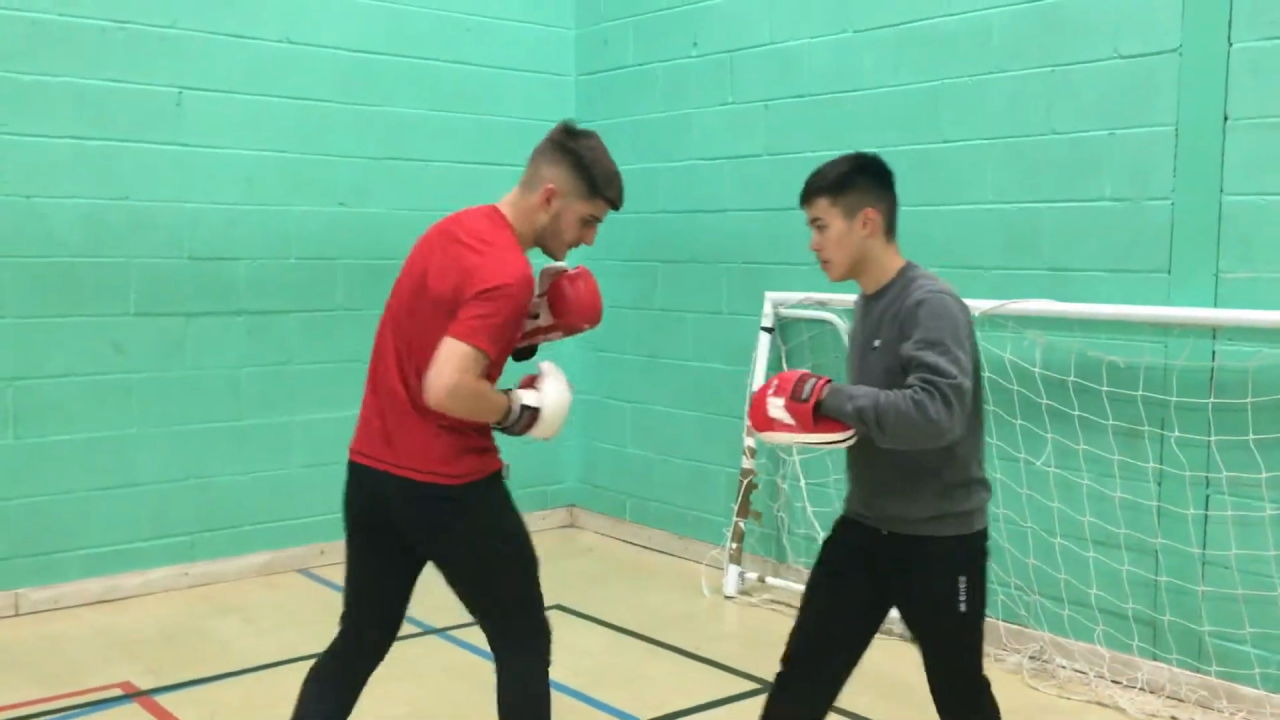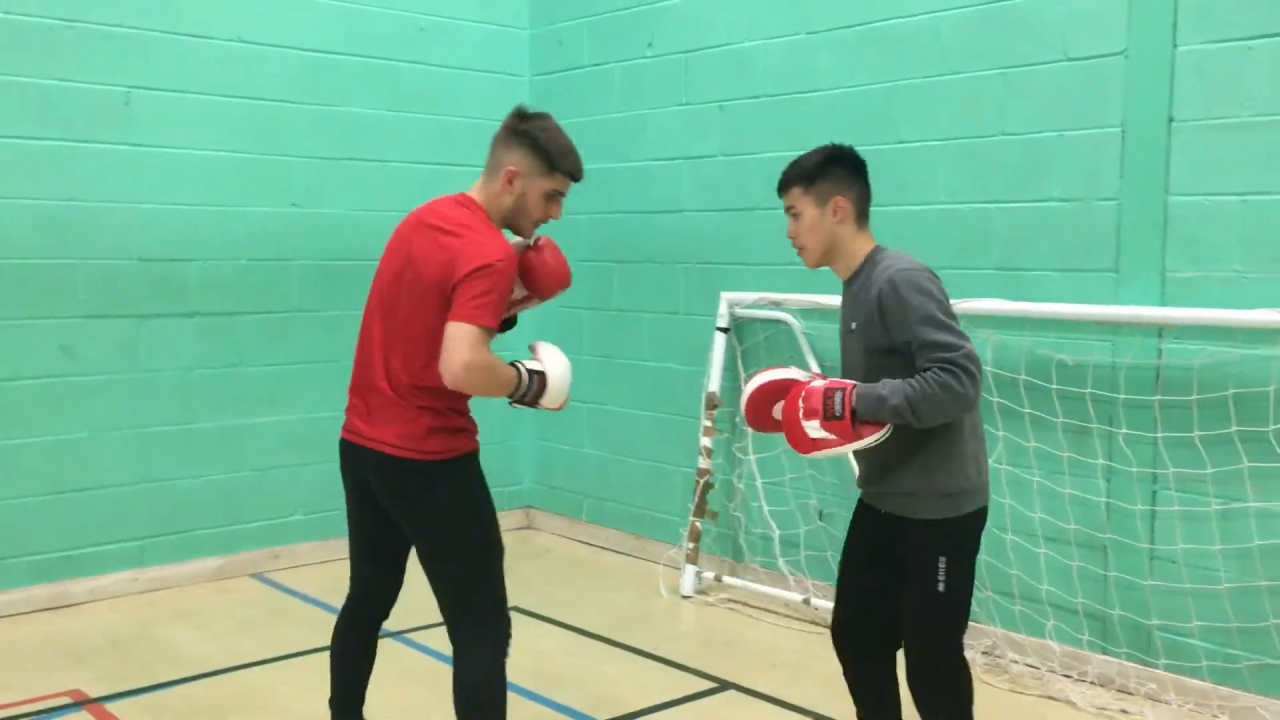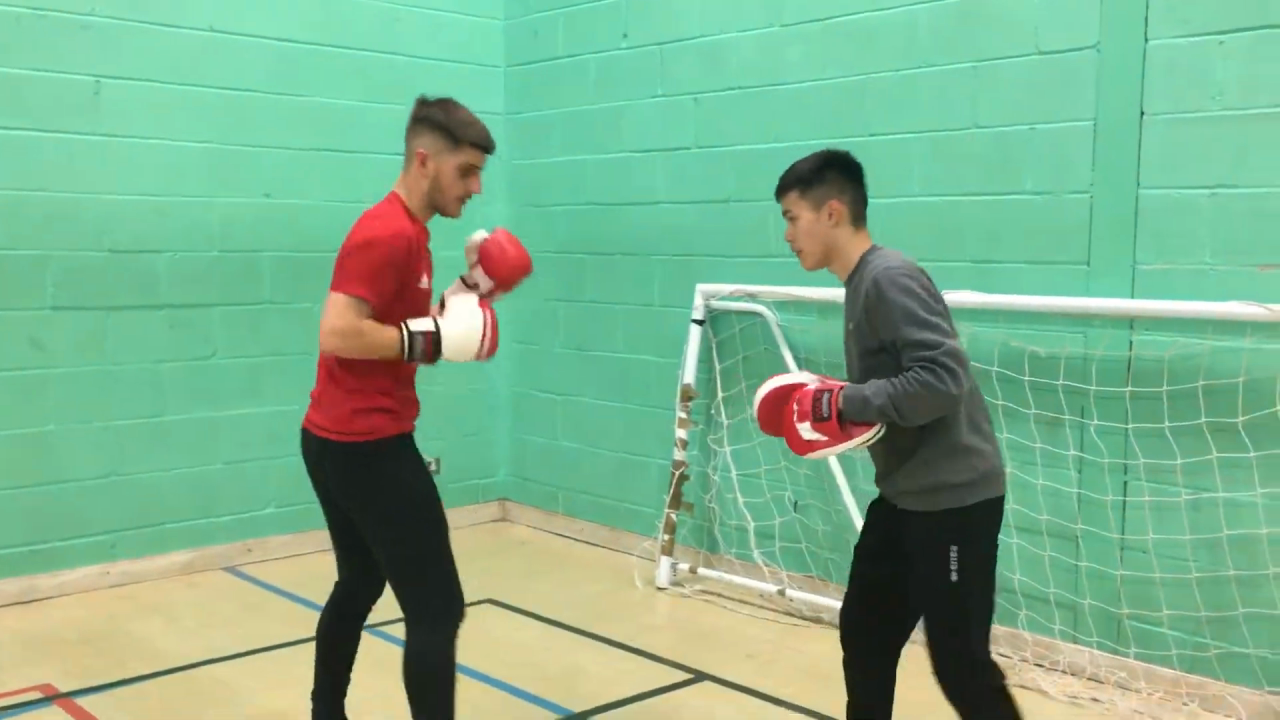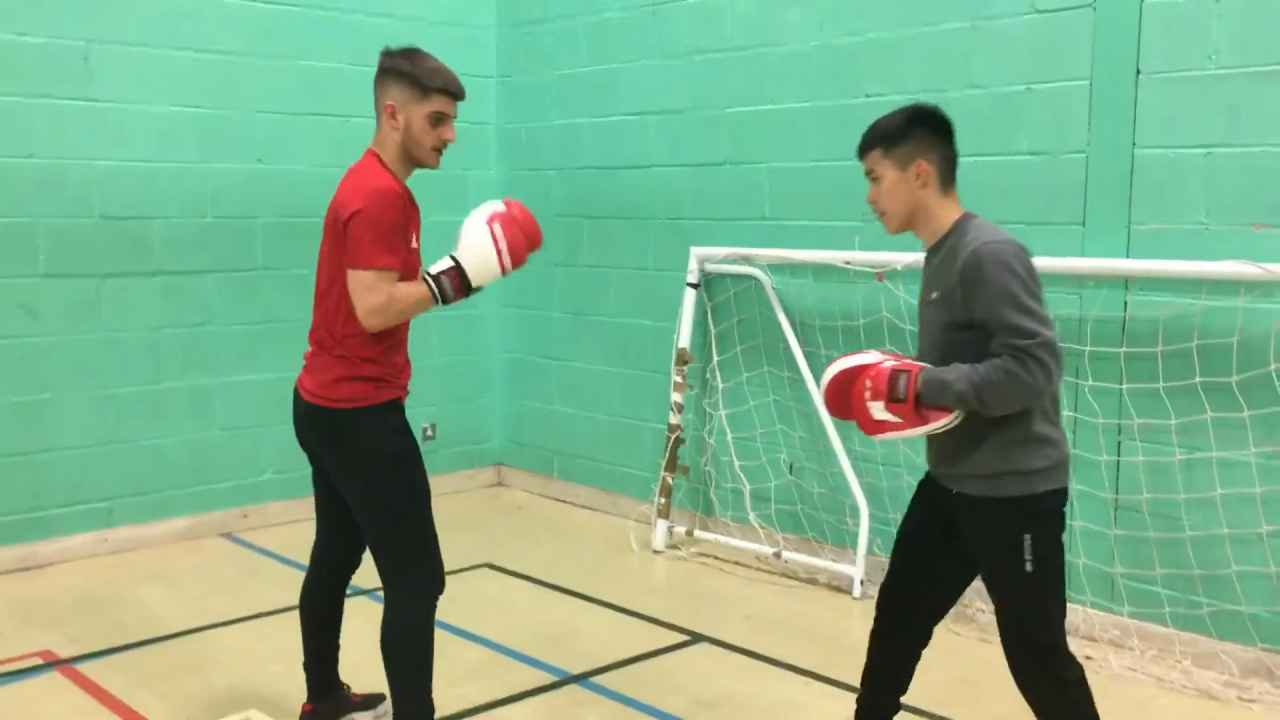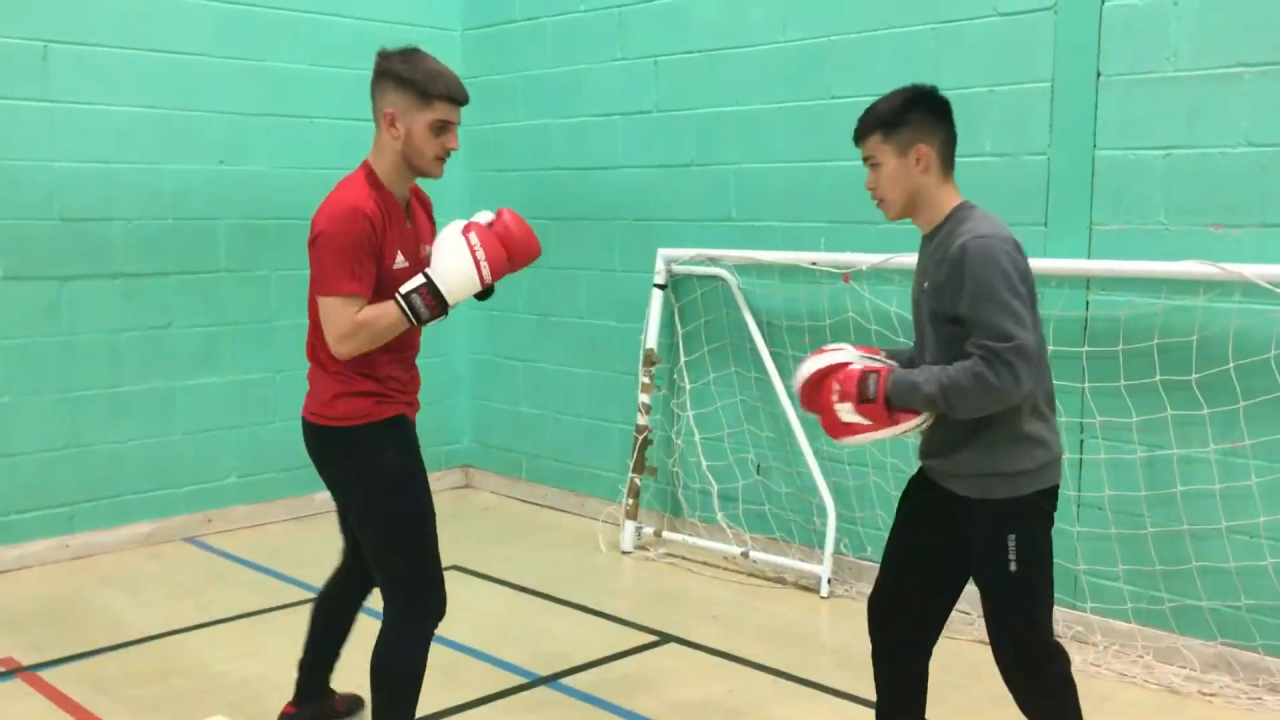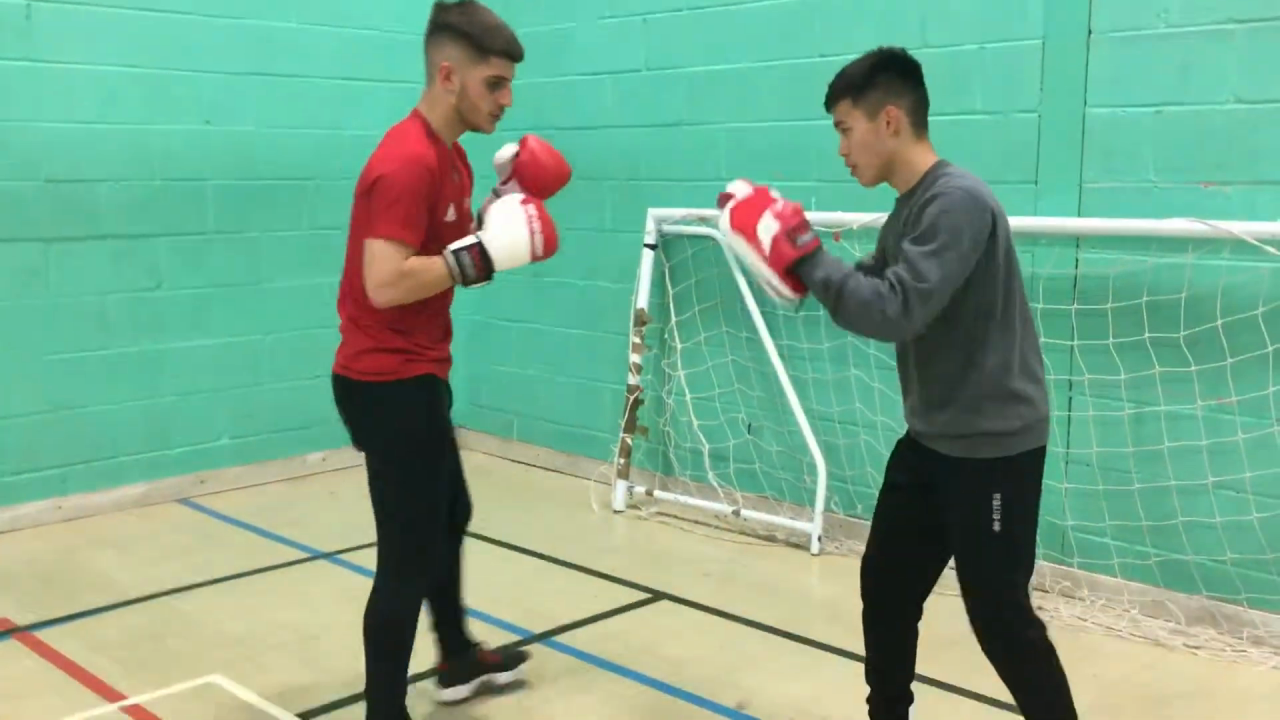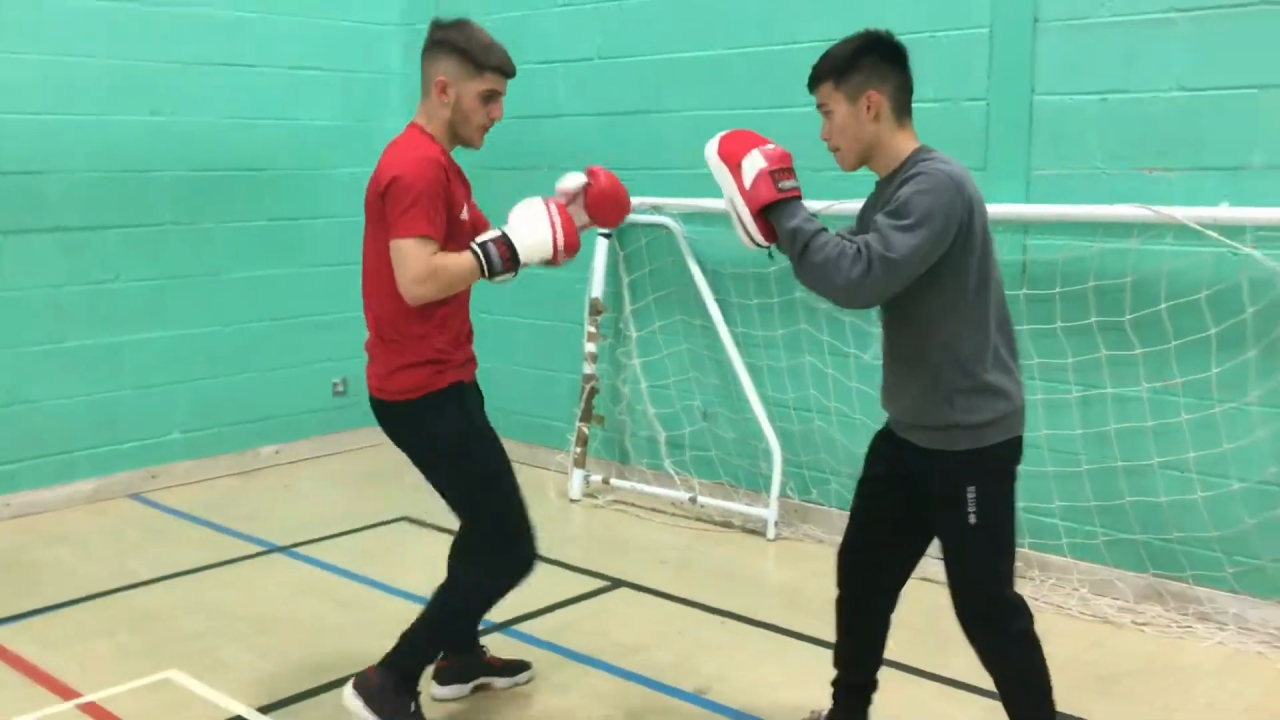
dt=0.3s
person 1, frame 1
left shoulder: (452, 230)
right shoulder: (507, 274)
right elbow: (448, 391)
left wrist: (530, 326)
right wrist: (522, 410)
left hip: (373, 472)
right hip: (451, 487)
left knee: (358, 642)
right knee: (523, 645)
person 1, frame 2
left shoulder: (421, 221)
right shoulder: (488, 254)
right elbow: (457, 369)
right wrist: (533, 379)
left hip: (364, 448)
right hip: (429, 462)
left knee: (370, 593)
right knee: (482, 630)
person 1, frame 3
left shoulder: (395, 229)
right shoulder: (392, 234)
right elbow: (337, 336)
left wrist: (469, 292)
right wrist: (432, 339)
left hip: (331, 440)
right hip: (368, 445)
left knee: (358, 584)
right knee: (436, 608)
person 1, frame 4
left shoulder: (389, 190)
right shoulder: (374, 195)
left elbow: (403, 289)
right elbow: (376, 310)
left wrist: (473, 256)
right wrist: (461, 271)
left hip: (329, 406)
right hip: (358, 411)
left knee: (336, 555)
right knee: (417, 579)
person 1, frame 5
left shoulder: (414, 203)
right shoulder: (350, 213)
left elbow: (406, 300)
right elbow: (345, 336)
left wrist: (472, 271)
right wrist: (439, 287)
left hip: (359, 423)
right hip: (363, 428)
left knee: (363, 567)
right knee: (417, 601)
person 1, frame 6
left shoulder: (447, 155)
right shoulder: (407, 161)
right elbow: (386, 283)
left wrist: (506, 205)
right wrist: (488, 250)
left hip: (409, 377)
right hip: (389, 384)
left knee: (449, 517)
right knee: (410, 555)
left ankle: (458, 659)
person 1, frame 7
left shoulder: (435, 163)
right shoulder: (416, 166)
left elbow: (464, 255)
right elbow: (419, 281)
left wrist: (550, 217)
right wrist: (509, 245)
left hip: (432, 384)
right hip: (425, 392)
left knee: (488, 523)
right knee: (506, 549)
left ankle: (458, 658)
person 2, frame 1
left shoulder: (931, 305)
right shoulder: (867, 306)
left elbow: (935, 414)
left wrist: (829, 398)
right wrist: (814, 407)
left hip: (941, 536)
right hip: (866, 525)
right knee: (806, 663)
person 2, frame 2
left shoulder: (902, 281)
right shoulder: (857, 288)
left elbow: (959, 380)
left wrist: (860, 401)
right wrist: (817, 401)
left hip: (941, 509)
right hip: (885, 503)
left knee: (932, 665)
right knee: (856, 638)
person 2, frame 3
left shoulder: (891, 280)
right shoulder: (861, 285)
left elbow: (943, 381)
left wrist: (845, 403)
right wrist: (823, 405)
left hip: (955, 499)
right hip: (903, 497)
left knee: (959, 659)
right knee: (864, 632)
person 2, frame 4
left shoulder: (990, 255)
right shoulder: (938, 256)
left elbow: (1034, 368)
left wrist: (924, 387)
right wrist: (897, 382)
left hip: (1016, 488)
right hip: (951, 482)
left knee: (1035, 650)
right knee: (897, 611)
person 2, frame 5
left shoulder: (983, 247)
right shoulder: (936, 244)
left elbow: (1007, 372)
left wrist: (895, 389)
right wrist: (883, 367)
left hip: (1006, 488)
right hip: (943, 479)
left knee: (1023, 649)
right knee: (893, 619)
person 2, frame 6
left shoulder: (959, 202)
right shoulder: (911, 208)
left elbow: (896, 311)
right elbow: (873, 292)
left wrist: (803, 258)
right wrist: (801, 264)
left hip: (995, 446)
right hip: (932, 440)
left knee: (999, 614)
right knee: (885, 586)
person 2, frame 7
left shoulder: (937, 186)
right shoulder: (893, 190)
left elbow: (859, 278)
right elbow: (852, 267)
left wrist: (783, 208)
right wrist: (778, 220)
left hip: (970, 437)
right hip: (911, 430)
left knee: (985, 603)
right knee: (861, 574)
